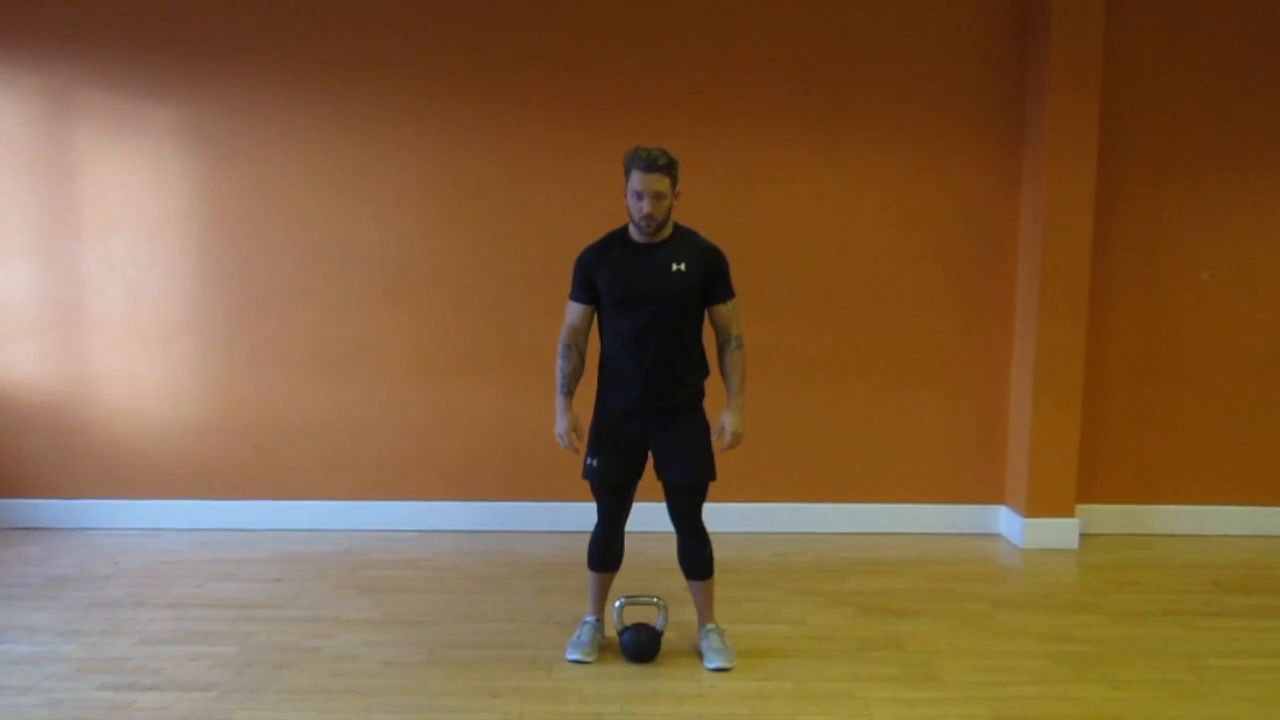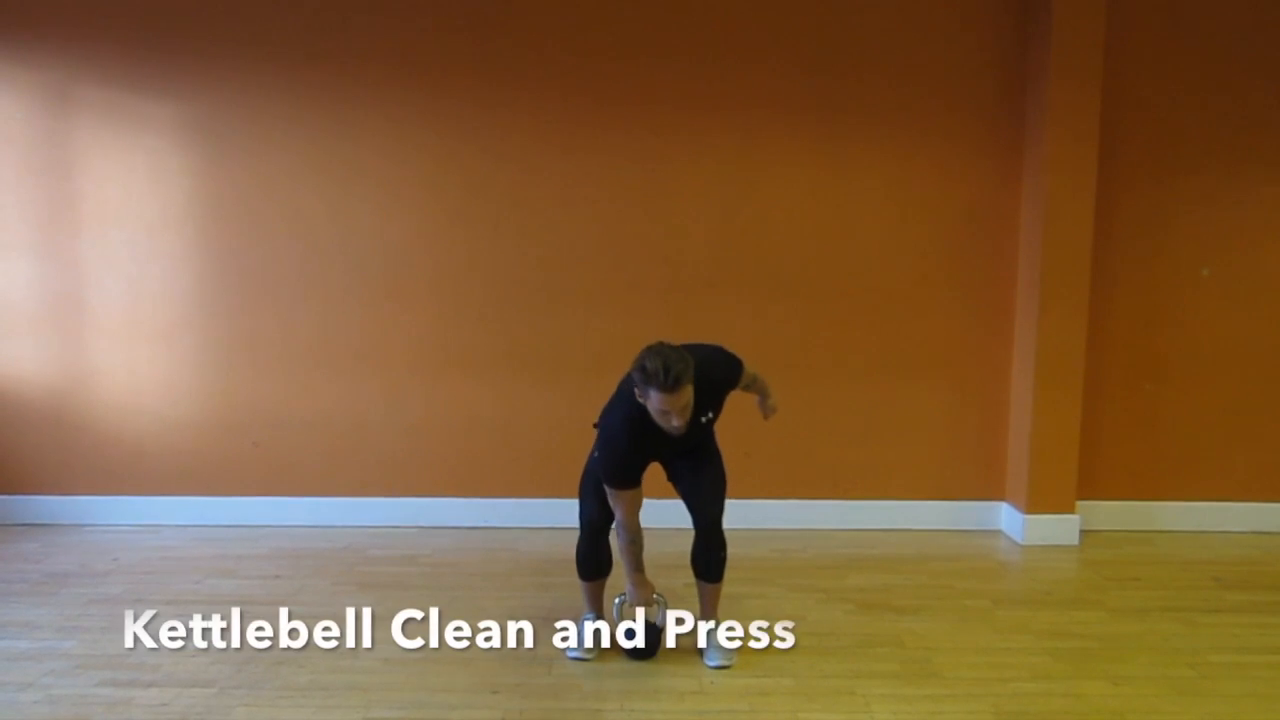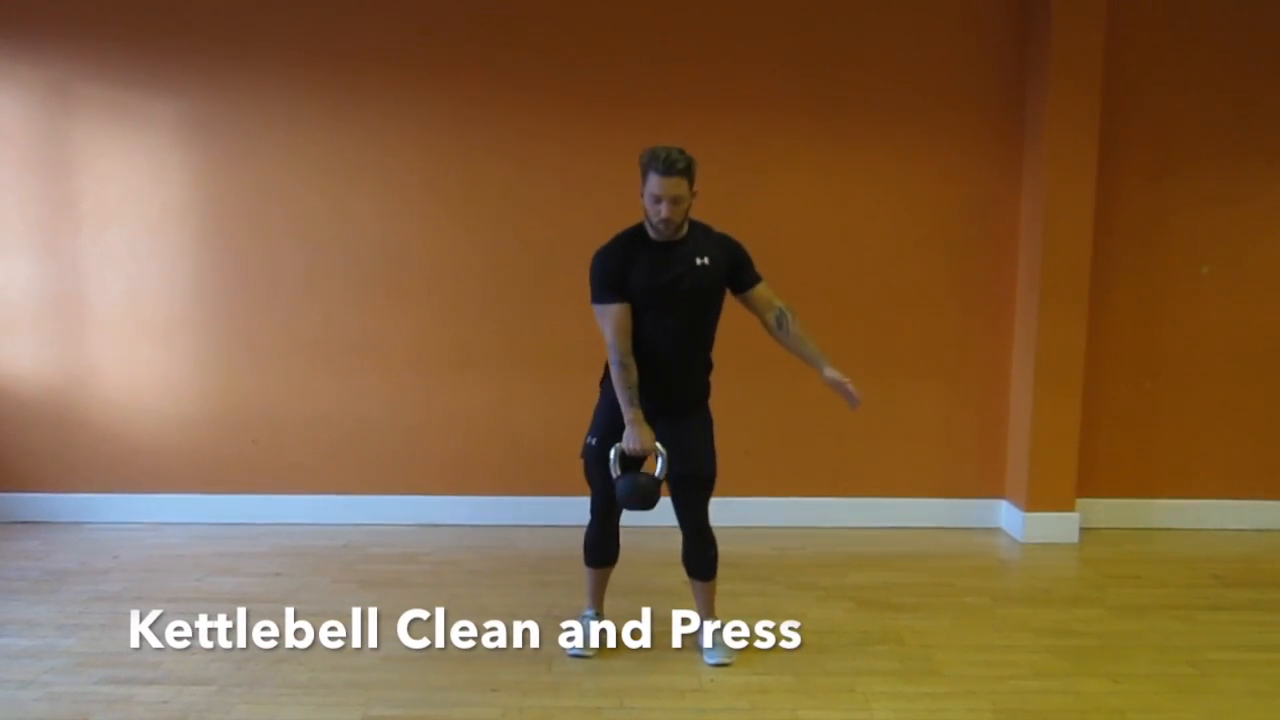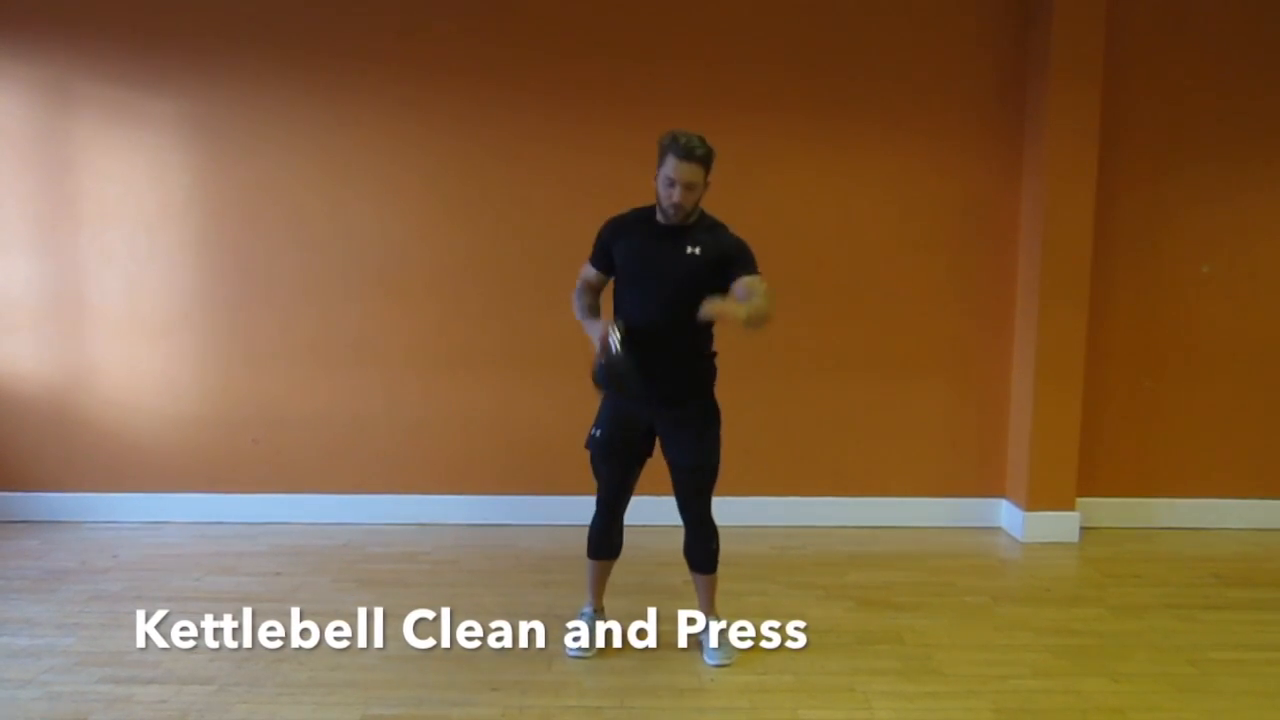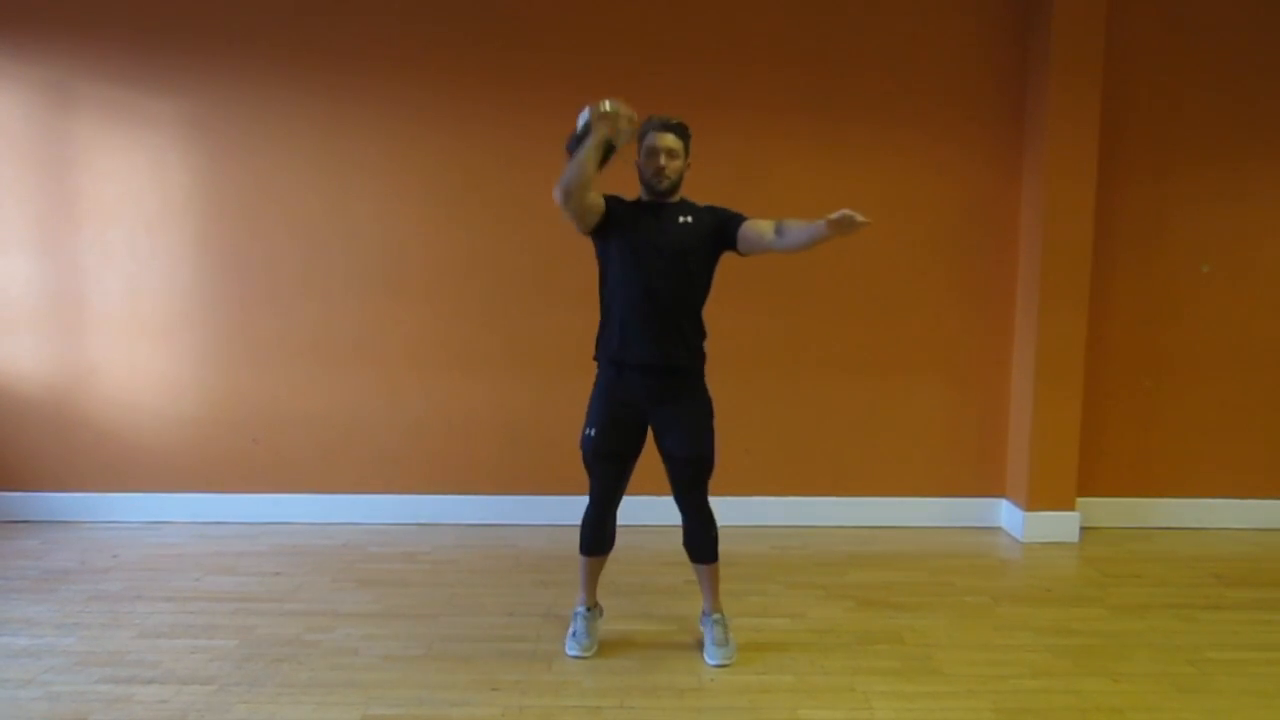
dt=1s
person 1, frame 1
left shoulder: (703, 256)
right shoulder: (597, 257)
left elbow: (729, 333)
right elbow: (573, 335)
left wrist: (734, 405)
right wrist: (564, 405)
left hip: (682, 415)
right hip: (616, 416)
left knee: (688, 522)
right knee: (609, 520)
left ankle: (708, 628)
right ankle: (593, 621)
person 1, frame 2
left shoulder: (713, 367)
right shoulder: (619, 428)
left elbow: (745, 377)
right elbow: (627, 518)
left wrist: (765, 395)
right wrist: (637, 581)
right hip: (630, 443)
left knee: (709, 521)
right knee: (593, 521)
left ankle: (709, 625)
right ankle: (593, 618)
person 1, frame 3
left shoulder: (720, 250)
right shoulder: (615, 257)
left elbow: (772, 312)
right elbow: (617, 345)
left wrist: (823, 368)
right wrist: (632, 421)
left hip: (687, 409)
right hip: (623, 406)
left knee: (694, 519)
right knee: (604, 512)
left ankle: (708, 626)
right ankle: (593, 616)
person 1, frame 4
left shoulder: (723, 244)
right shoulder: (621, 230)
left elbow: (762, 308)
right elbow: (585, 289)
left wrist: (737, 308)
right wrist: (593, 326)
left hip: (691, 402)
right hip: (627, 394)
left knee: (696, 511)
right knee: (609, 506)
left ankle: (709, 622)
right ankle: (593, 613)
person 1, frame 5
left shoulder: (708, 221)
right shoulder: (612, 213)
left elbow: (773, 236)
right elbow: (565, 195)
left wrist: (824, 228)
right wrist: (600, 135)
left hip: (681, 384)
right hip: (619, 380)
left knee: (693, 502)
right knee: (602, 499)
left ankle: (713, 616)
right ankle: (587, 609)
